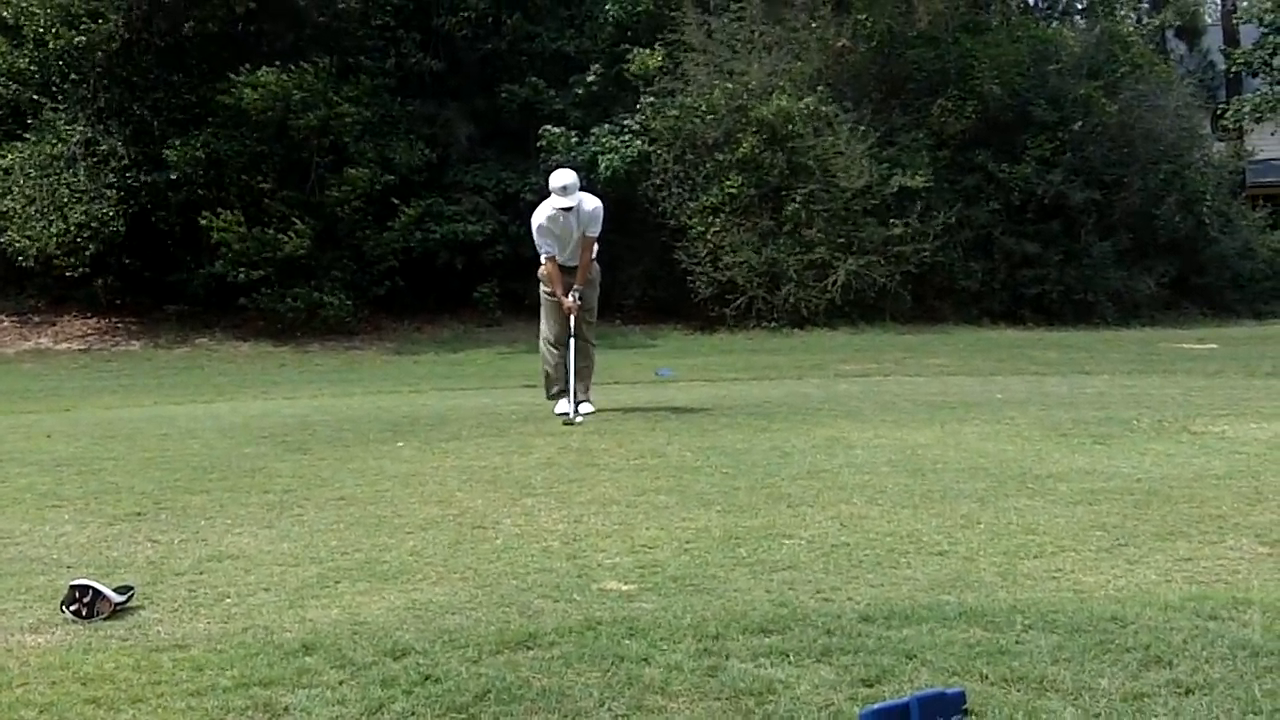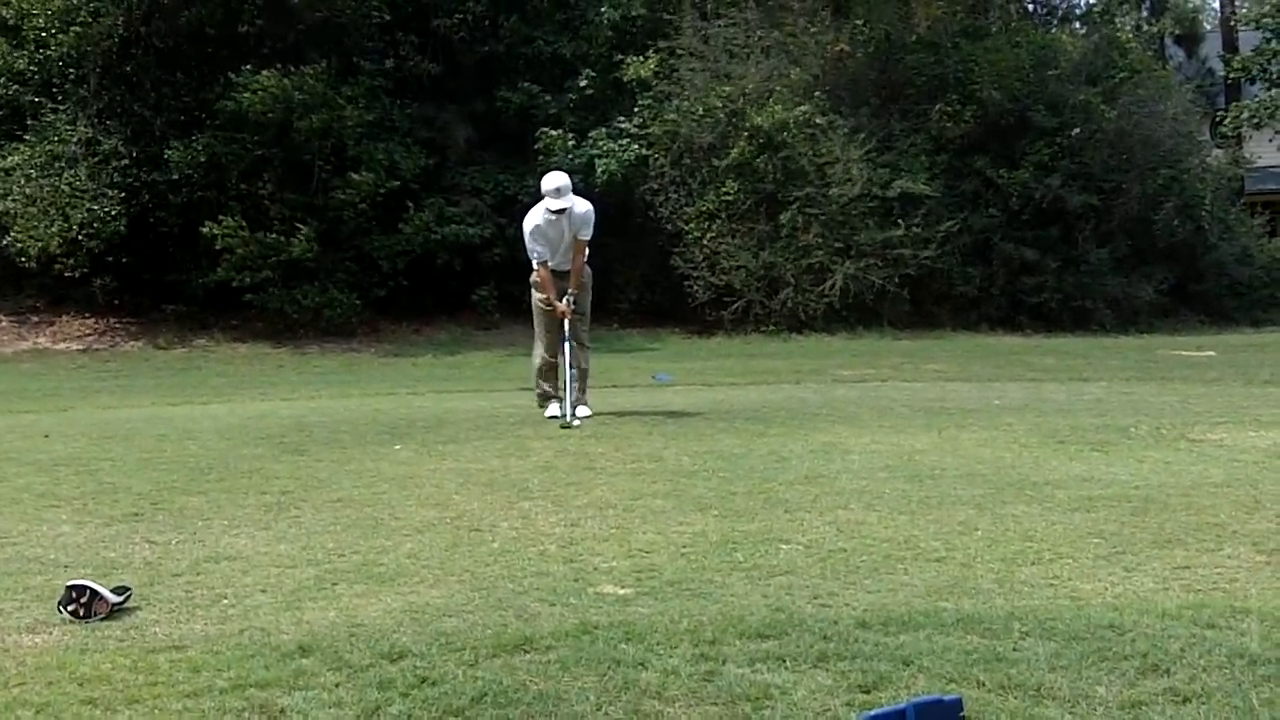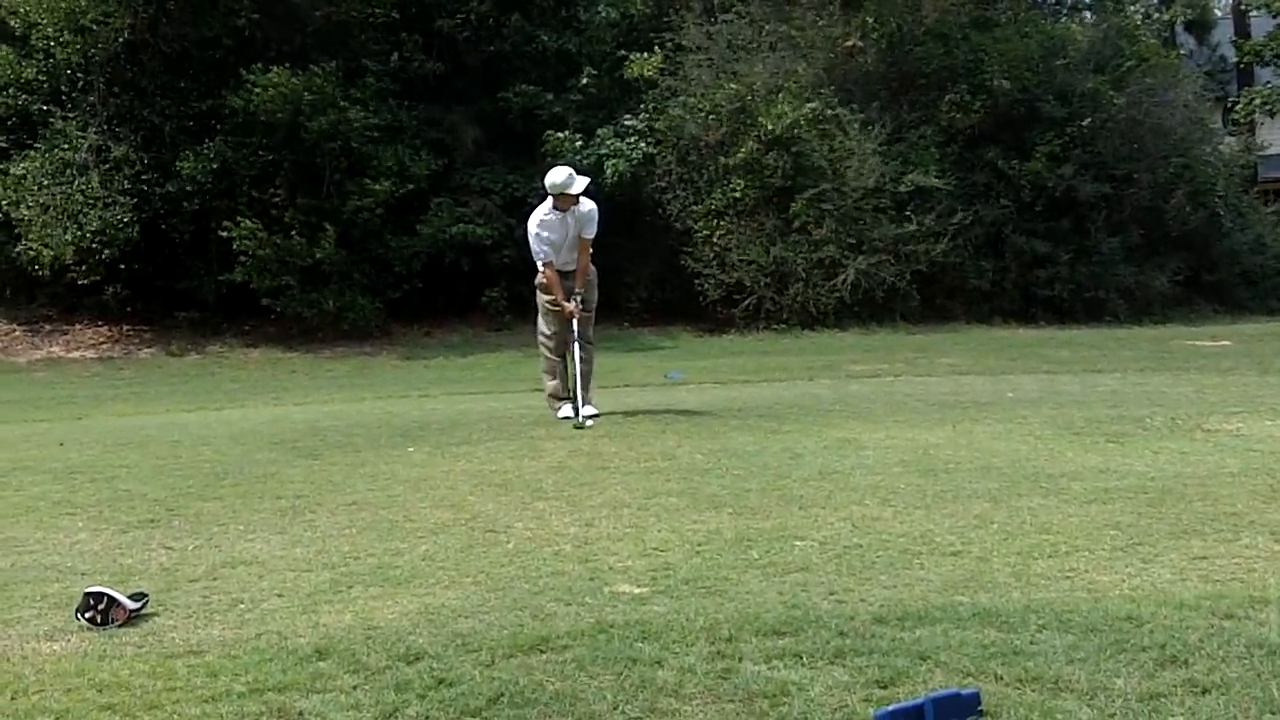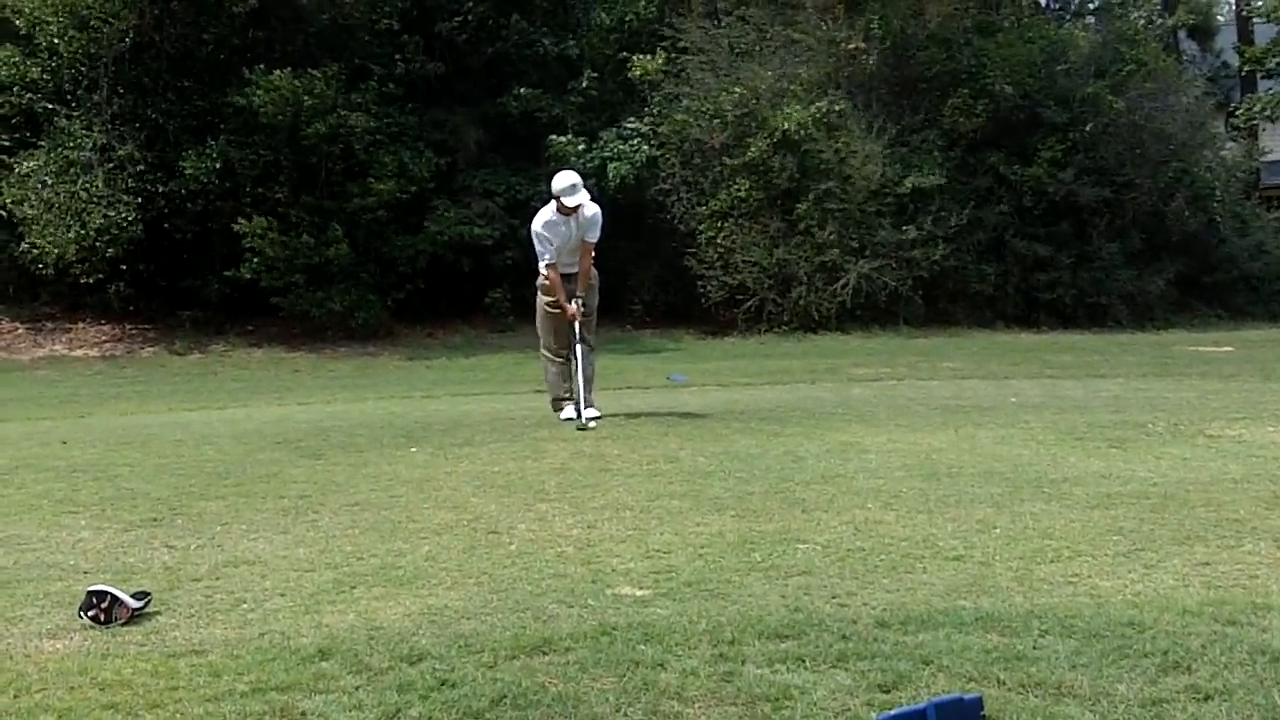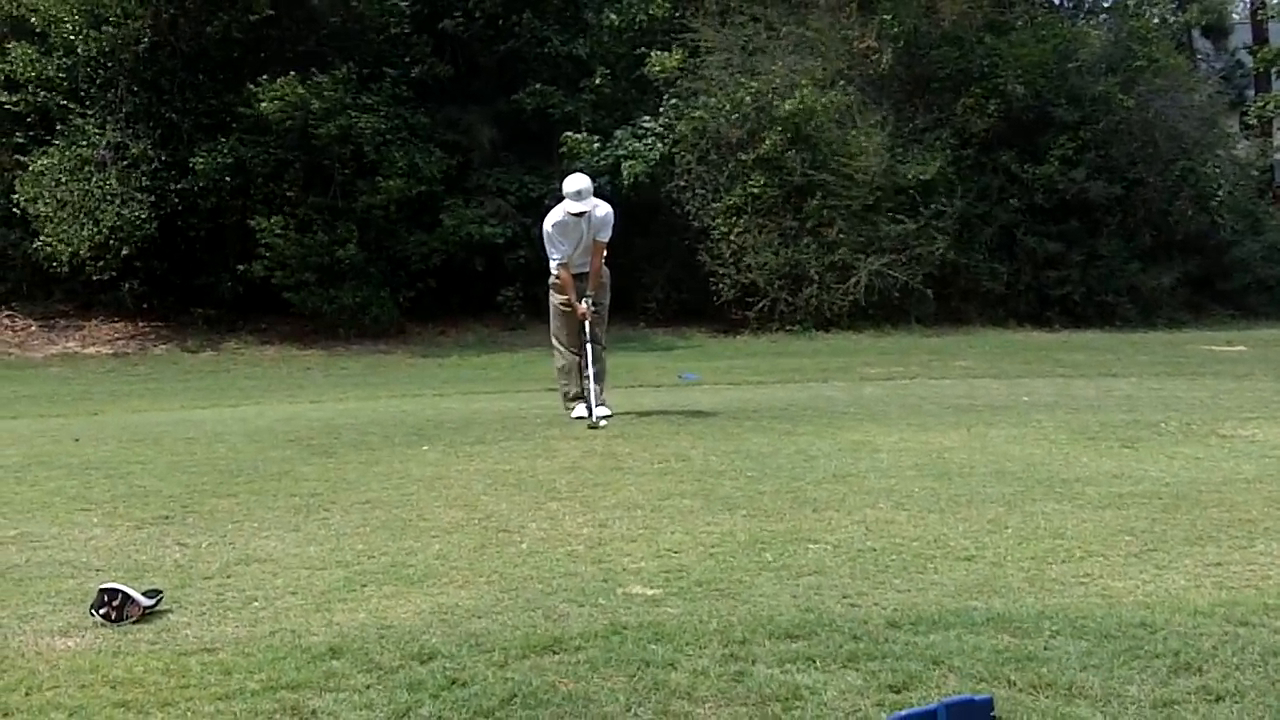
dt=0.3s
person 1, frame 1
left shoulder: (593, 206)
right shoulder: (541, 217)
left elbow: (587, 250)
right elbow: (550, 259)
left wrist: (577, 289)
right wrist: (562, 296)
left hip: (585, 270)
right hip: (554, 272)
left knee: (584, 335)
right knee: (552, 337)
left ankle: (582, 395)
right ankle: (560, 395)
person 1, frame 2
left shoulder: (584, 210)
right shoulder: (533, 221)
left elbow: (579, 254)
right elbow: (542, 264)
left wrist: (570, 293)
right wrist: (554, 301)
left hip: (577, 274)
right hip: (546, 277)
left knee: (579, 339)
right knee: (546, 342)
left ankle: (578, 399)
right ankle: (550, 400)
person 1, frame 3
left shoulder: (588, 209)
right shoulder: (538, 222)
left elbow: (584, 253)
right elbow: (547, 265)
left wrist: (578, 293)
right wrist: (562, 301)
left hip: (582, 274)
right hip: (552, 277)
left knee: (584, 339)
right knee: (553, 343)
left ankle: (584, 399)
right ankle: (562, 401)
person 1, frame 4
left shoulder: (592, 212)
right shoulder: (541, 223)
left elbow: (586, 256)
right elbow: (550, 267)
left wrist: (579, 296)
right wrist: (564, 303)
left hip: (583, 277)
right hip: (553, 280)
left knee: (585, 342)
right knee: (554, 345)
left ankle: (586, 401)
right ankle: (564, 402)
person 1, frame 5
left shoulder: (604, 212)
right shoulder: (553, 222)
left elbow: (597, 256)
right elbow: (562, 266)
left wrist: (589, 295)
right wrist: (575, 302)
left hip: (595, 276)
right hip: (564, 279)
left knee: (596, 340)
right knee: (566, 342)
left ankle: (597, 399)
right ankle: (576, 400)
